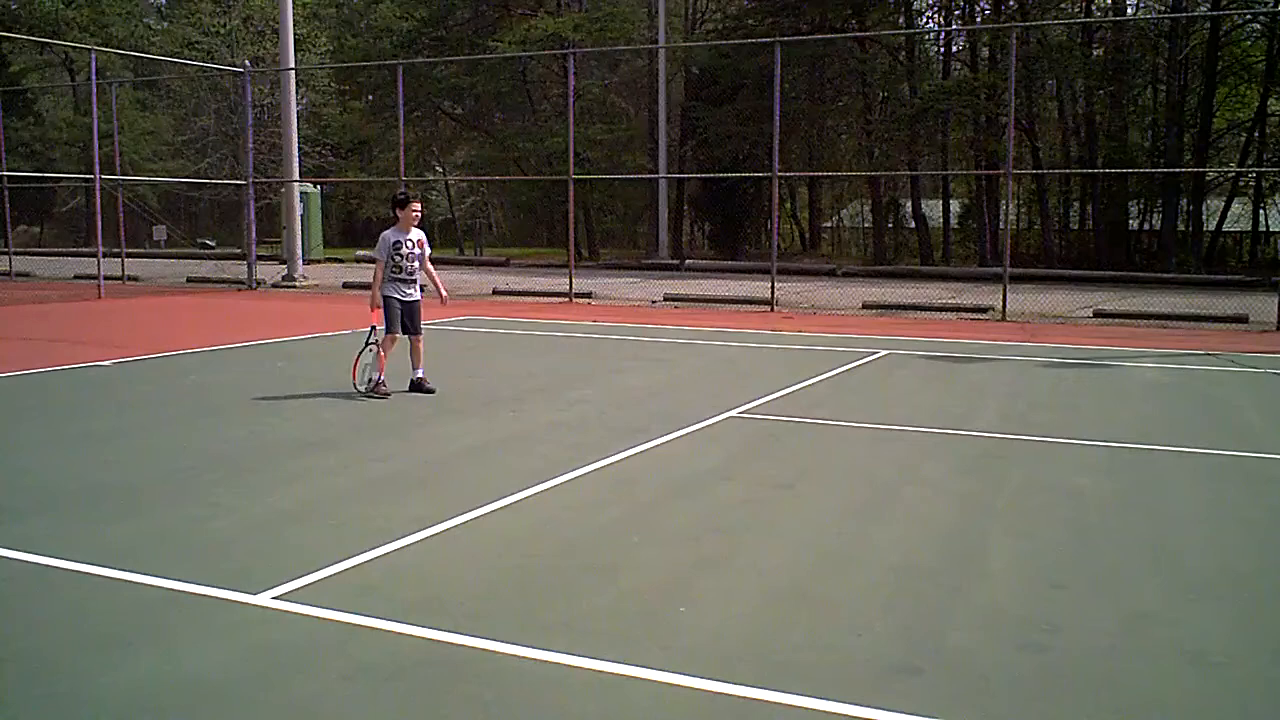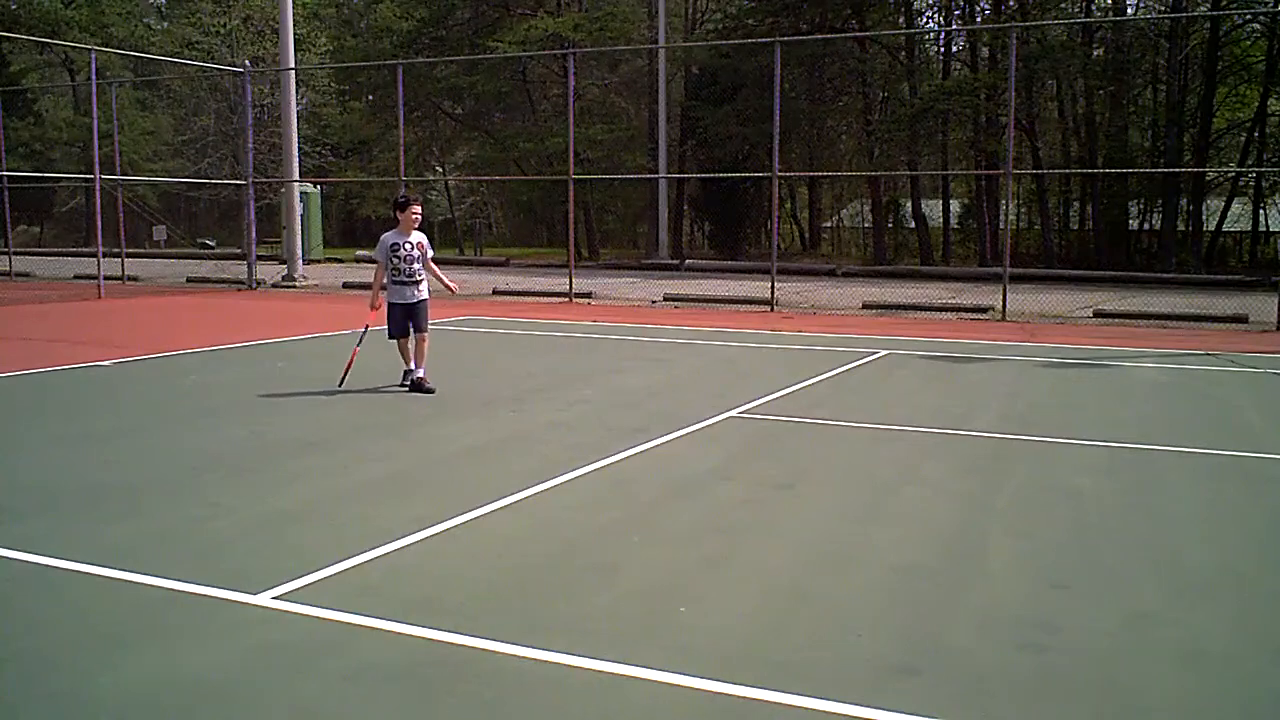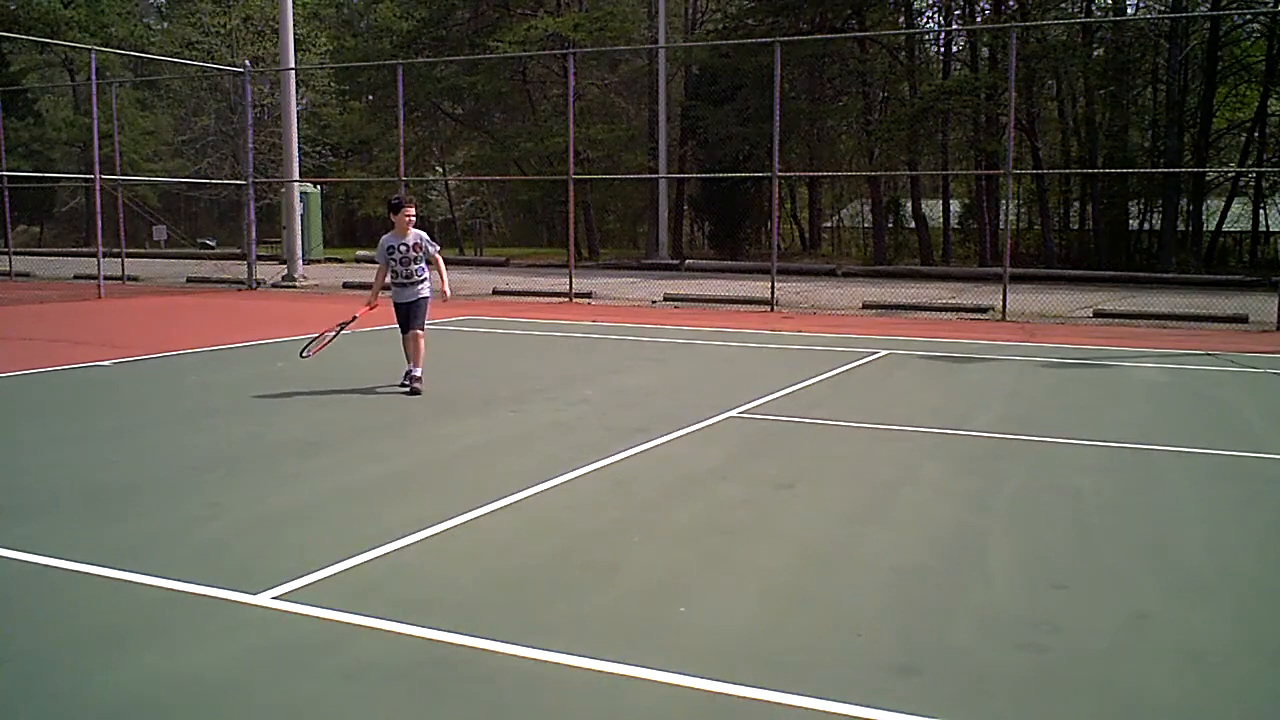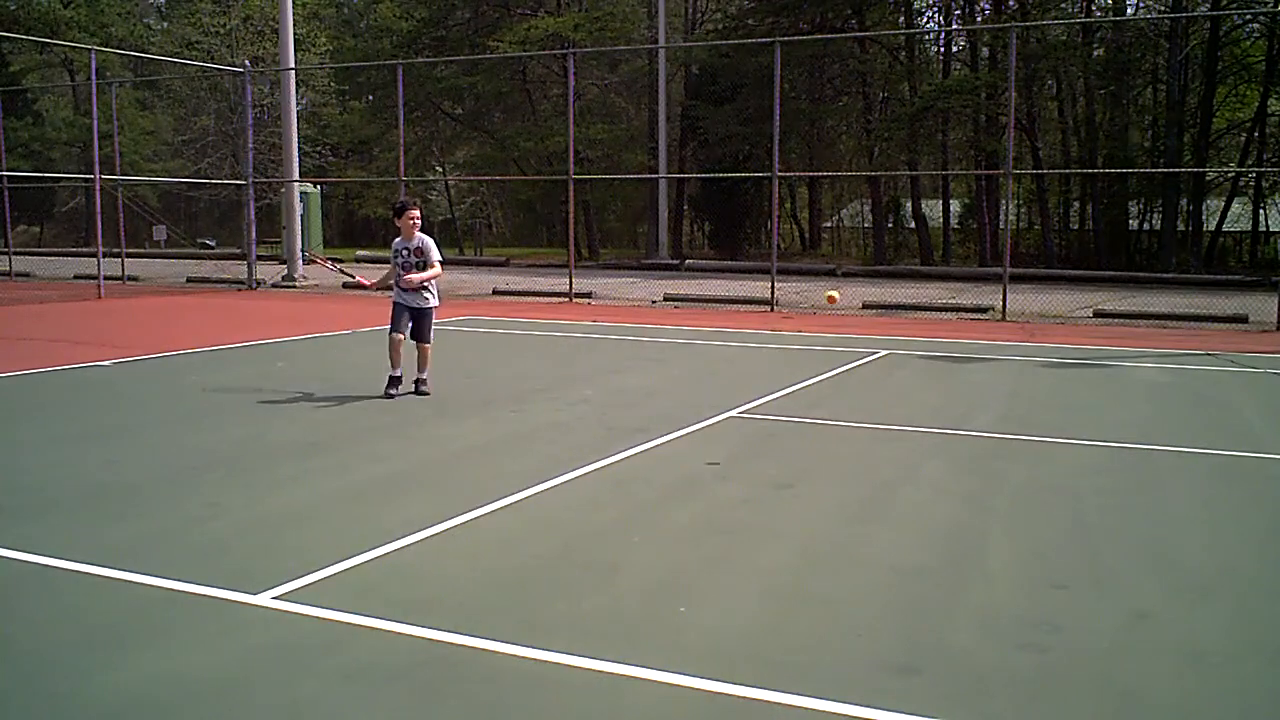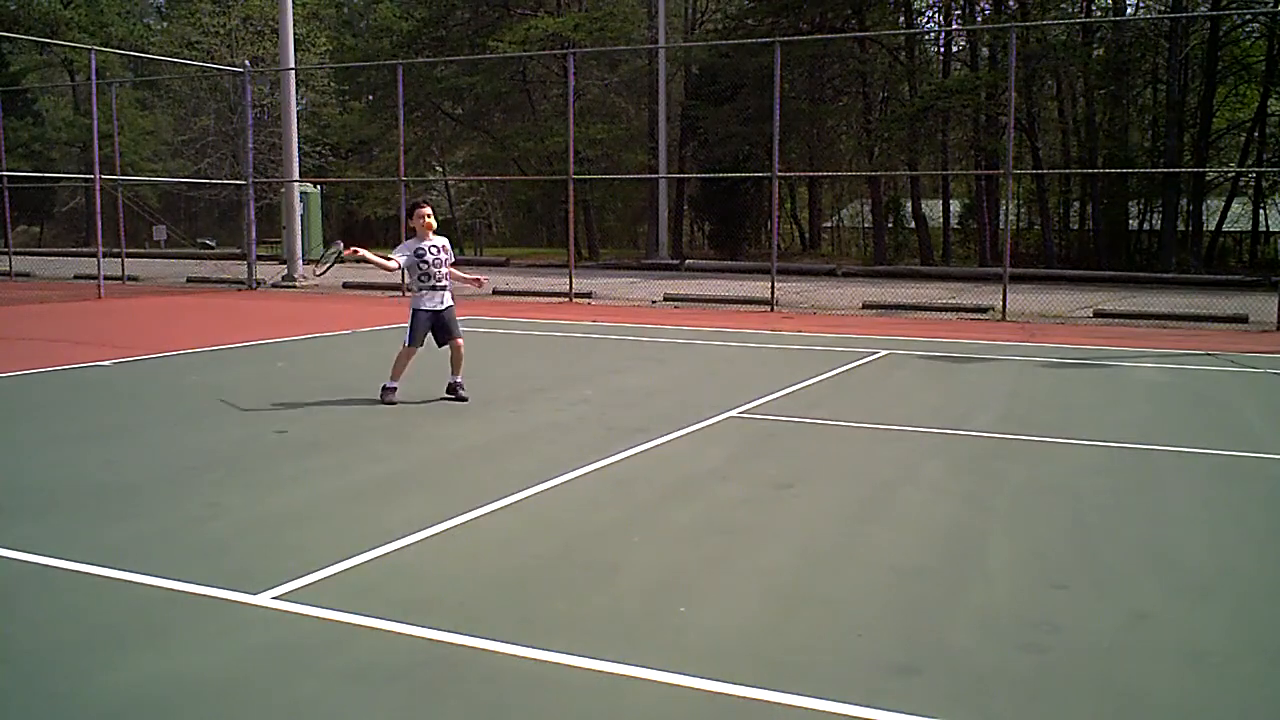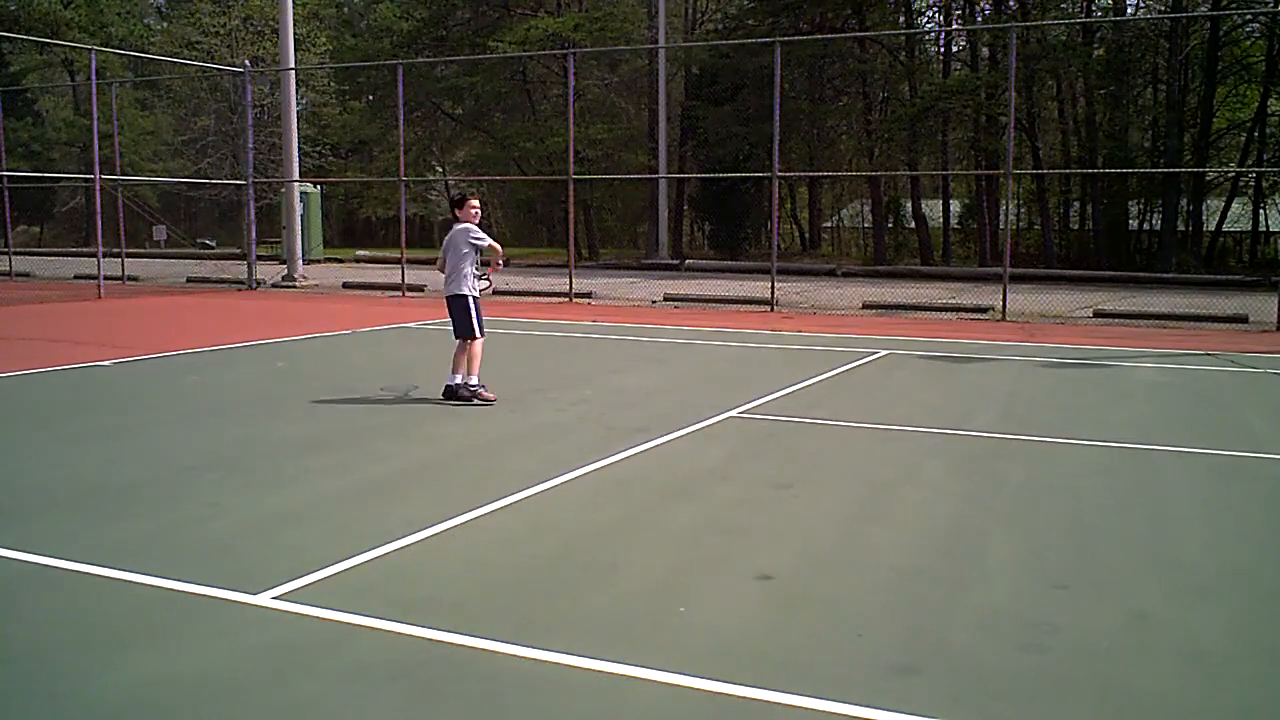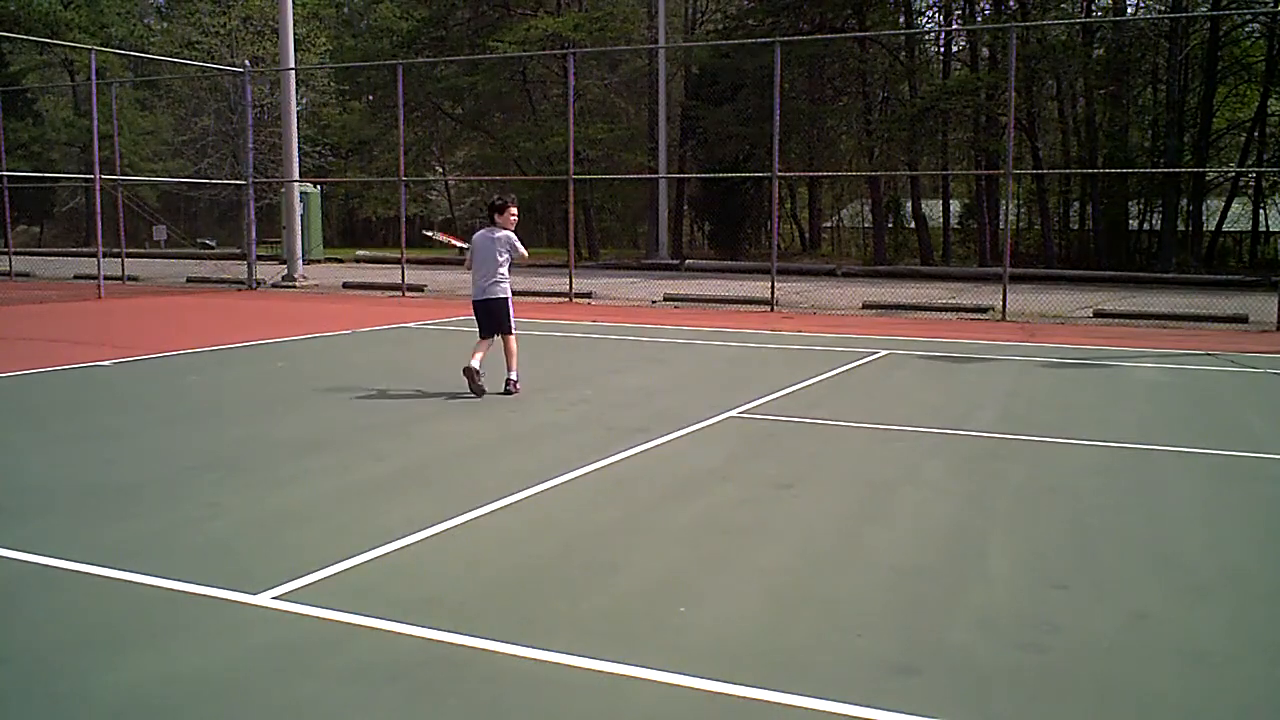
dt=0.4s
person 1, frame 1
left shoulder: (420, 236)
right shoulder: (387, 237)
left elbow: (426, 265)
right elbow: (379, 268)
left wrist: (440, 288)
right wrist: (375, 294)
left hip: (413, 294)
right hip: (392, 293)
left knee: (416, 336)
right knee: (392, 334)
left ankle: (418, 378)
right ankle: (378, 379)
person 1, frame 2
left shoulder: (421, 238)
right shoulder: (387, 239)
right elbow: (381, 269)
left wrist: (445, 281)
right wrist: (375, 295)
left hip: (418, 295)
right hip: (396, 297)
left knee: (422, 336)
right knee: (401, 338)
left ankle: (419, 377)
right ankle: (410, 369)
person 1, frame 3
left shoulder: (420, 237)
right shoulder: (386, 241)
left elbow: (437, 259)
right elbow: (382, 270)
left wrist: (445, 284)
right wrist: (374, 295)
left hip: (420, 293)
right hip: (399, 296)
left knee: (417, 332)
right knee: (406, 334)
left ankle: (416, 376)
right ankle: (411, 369)
person 1, frame 4
left shoulder: (426, 242)
right shoulder: (396, 244)
left elbow: (436, 270)
left wrist: (419, 277)
right wrist: (380, 282)
left hip: (425, 301)
right hip: (402, 300)
left knee: (424, 345)
right knee: (396, 337)
left ankle: (422, 379)
right ankle: (395, 375)
person 1, frame 5
left shoulder: (443, 242)
right shoulder: (410, 245)
right elbow: (392, 265)
left wrist: (470, 278)
right wrist: (366, 255)
left hip: (444, 303)
right hip: (421, 304)
left knee: (457, 343)
right knee: (410, 347)
left ankle: (455, 384)
right ankle: (390, 386)
person 1, frame 6
left shoulder: (450, 235)
right shoulder: (470, 230)
left elbow: (440, 266)
right elbow: (496, 247)
right wrist: (498, 259)
left hip: (451, 292)
right hip: (464, 292)
left knee: (465, 339)
right knee: (476, 338)
left ankle: (455, 384)
right ankle: (472, 385)
person 1, frame 7
left shoulder: (477, 237)
right shoulder: (507, 236)
left elbow: (468, 265)
right elbow: (524, 255)
left hip: (478, 294)
right hip: (499, 293)
left knee: (486, 337)
right knee: (508, 335)
left ankle: (473, 367)
right ankle: (512, 380)
